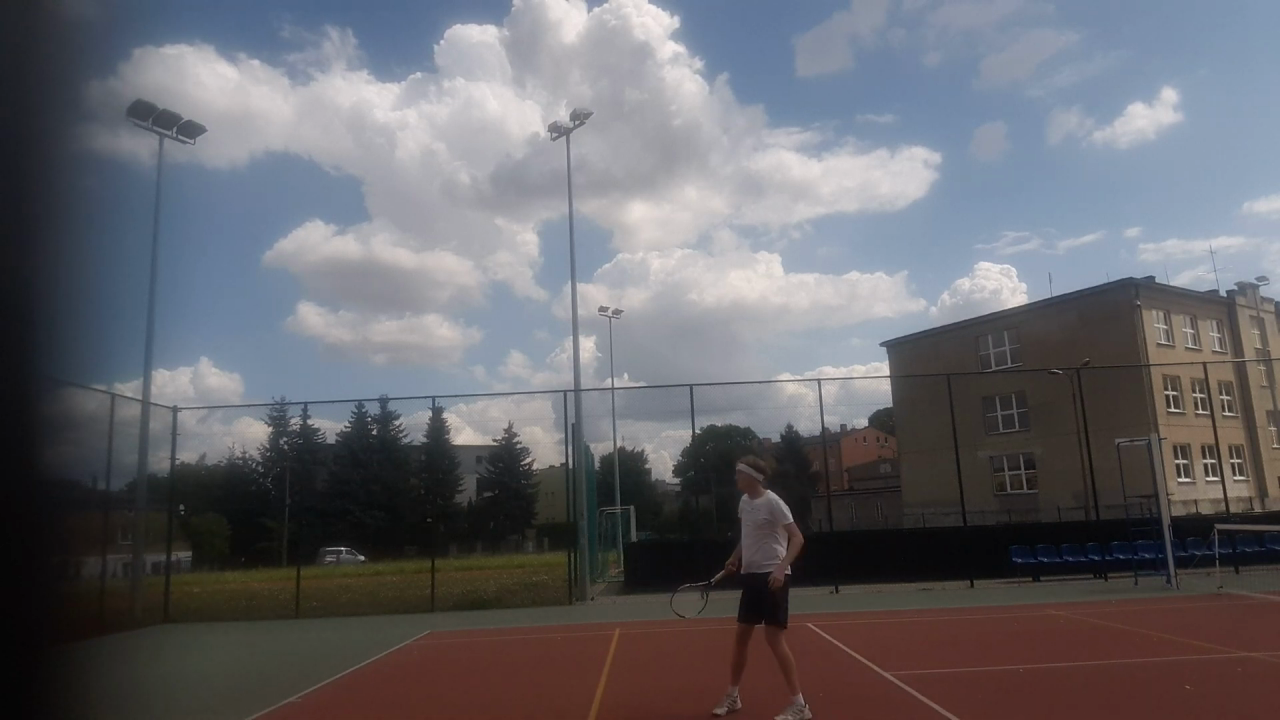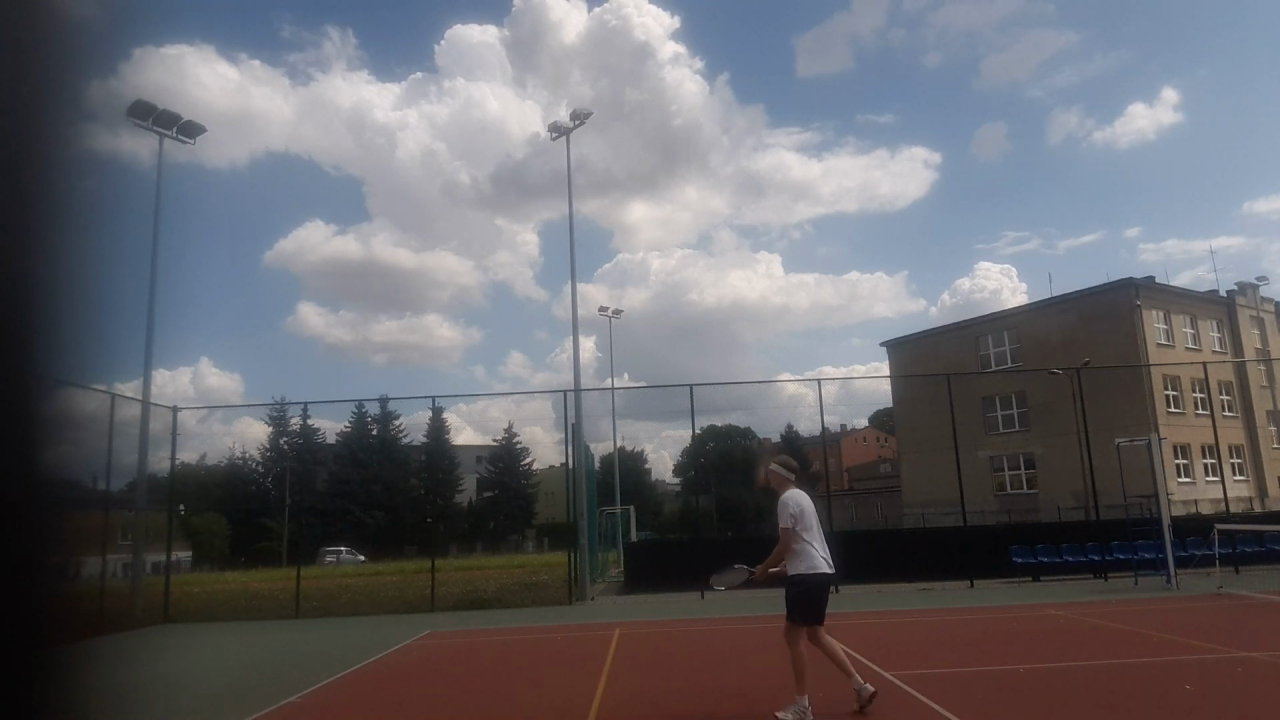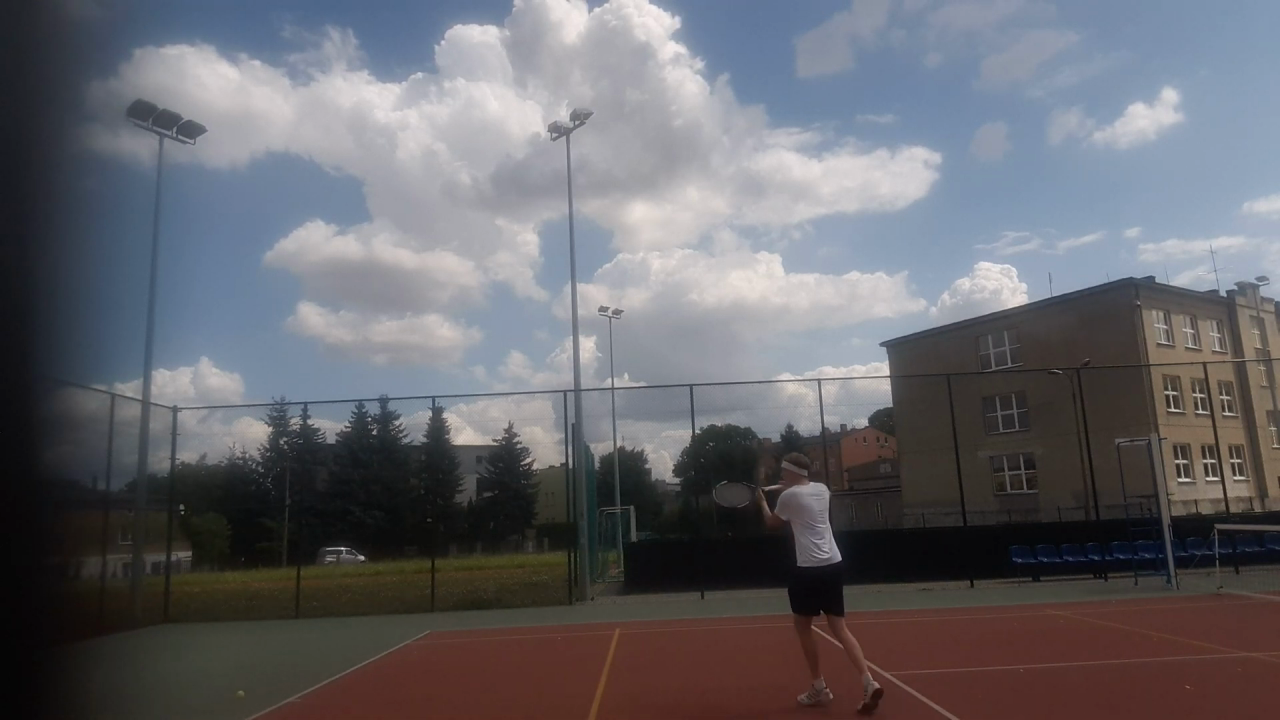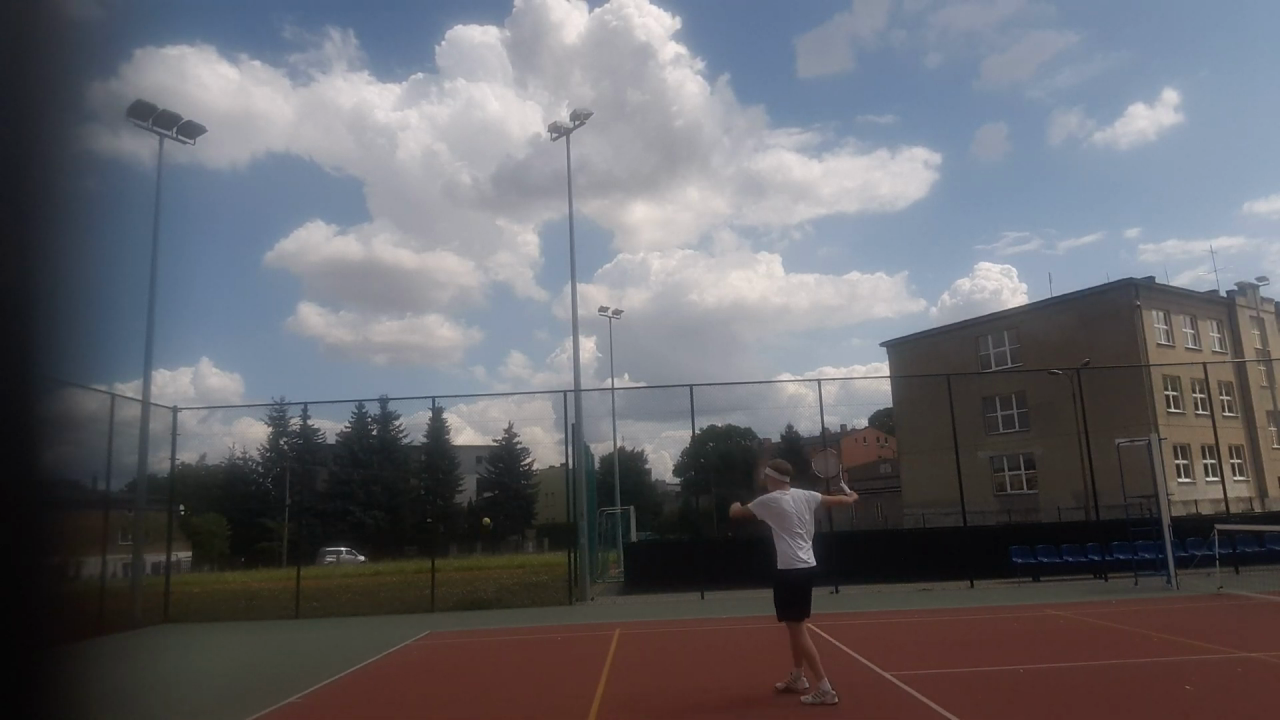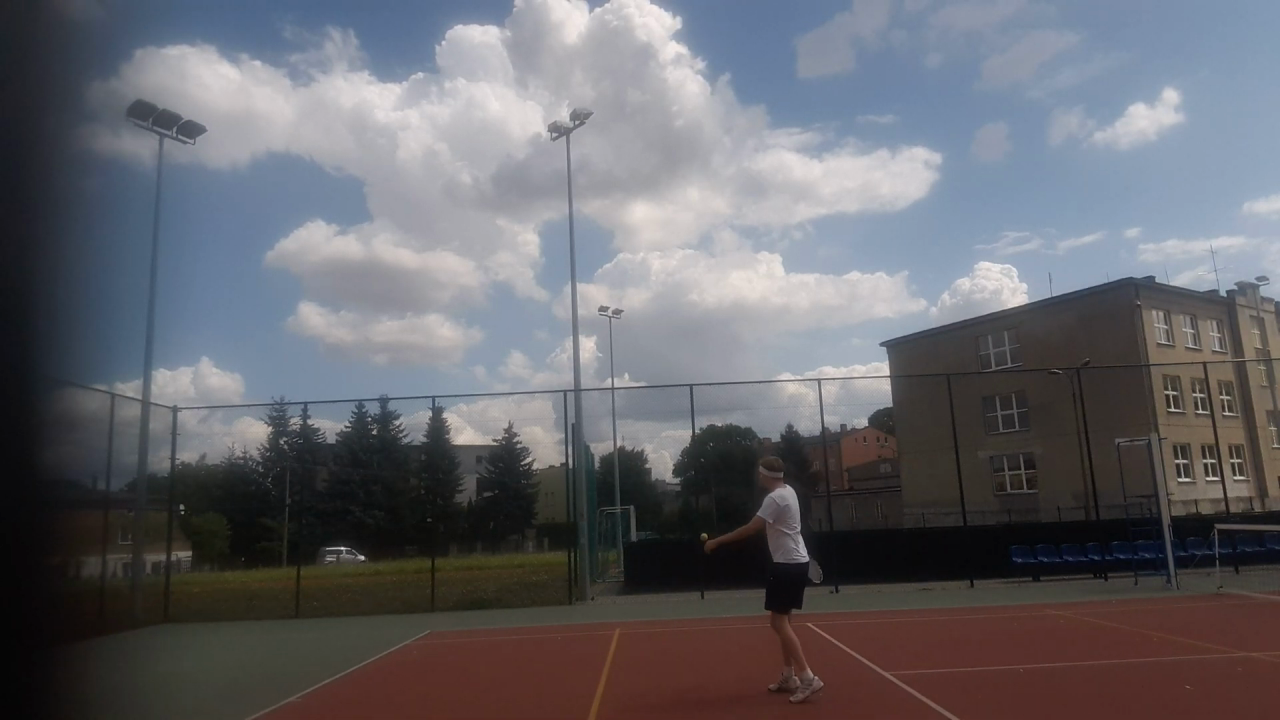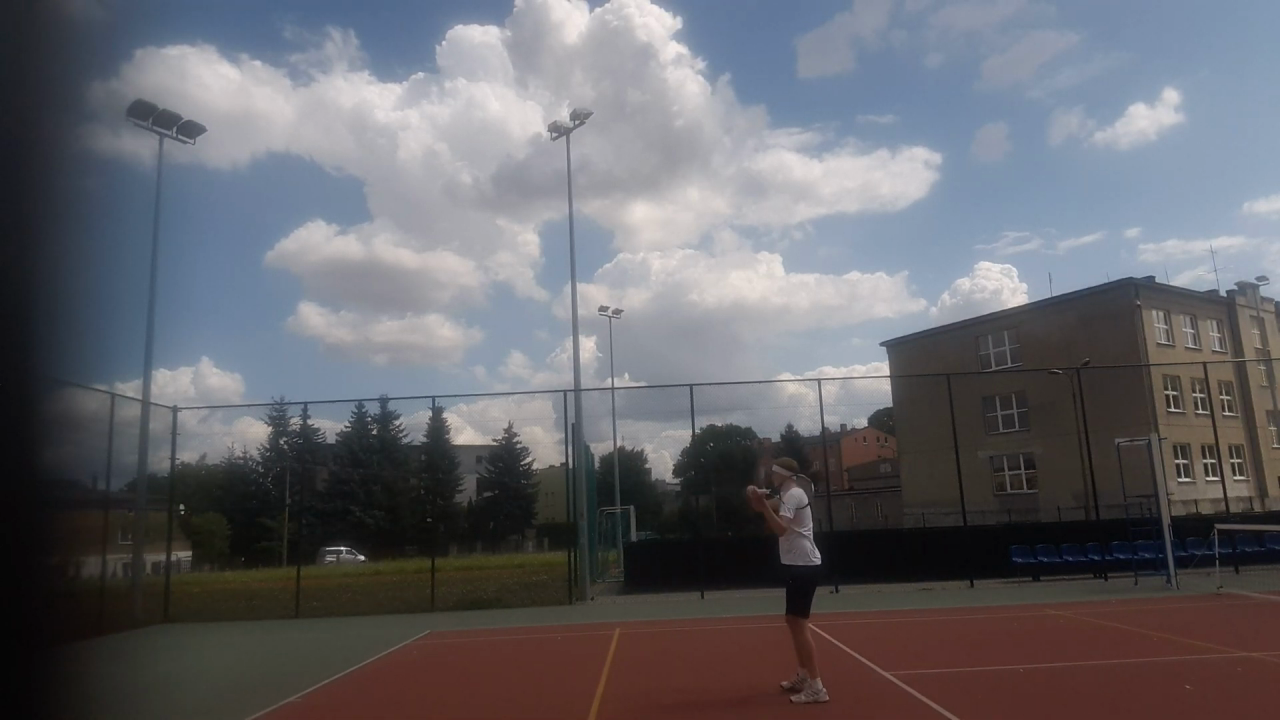
dt=0.4s
person 1, frame 1
left shoulder: (772, 502)
right shoulder: (744, 501)
left elbow: (796, 538)
left wrist: (782, 568)
right wrist: (735, 558)
left hip: (773, 578)
right hip: (755, 578)
left knee: (774, 639)
right knee: (741, 637)
right ankle: (732, 696)
person 1, frame 2
left shoulder: (786, 500)
right shoulder: (800, 496)
left elbow: (784, 544)
left wrist: (764, 568)
right wrist: (782, 567)
left hip: (805, 574)
right hip: (821, 572)
left knee: (793, 637)
right knee: (816, 636)
right ankle: (860, 686)
person 1, frame 3
left shoulder: (788, 496)
right shoulder: (820, 489)
left elbow: (772, 523)
left wrist: (761, 503)
right wrist: (788, 484)
left hip: (809, 568)
right hip: (834, 565)
left knee: (803, 627)
right knee: (839, 628)
left ankle: (819, 688)
right ankle: (869, 682)
person 1, frame 4
left shoulder: (769, 500)
right shoulder: (804, 496)
left elbow: (736, 514)
right elbow: (839, 500)
left wrist: (735, 506)
right wrist: (850, 495)
left hip: (790, 571)
right hip: (808, 567)
left knee: (797, 629)
right knee: (794, 625)
left ankle: (825, 689)
right ankle: (797, 677)
person 1, frame 5
left shoulder: (775, 497)
right shoulder: (787, 492)
left elbow: (751, 529)
left wrist: (717, 541)
left hip: (787, 565)
right hip: (797, 563)
left knee: (779, 622)
right knee: (782, 621)
left ankle: (808, 678)
right ankle: (789, 677)
person 1, frame 6
left shoulder: (795, 496)
right shoulder: (786, 495)
left elbow: (782, 531)
right elbow: (767, 513)
left wrist: (763, 505)
right wrist: (757, 497)
left hip: (803, 566)
right hip: (798, 566)
left knee: (798, 624)
right knee: (795, 622)
left ankle: (815, 687)
right ankle: (804, 676)
